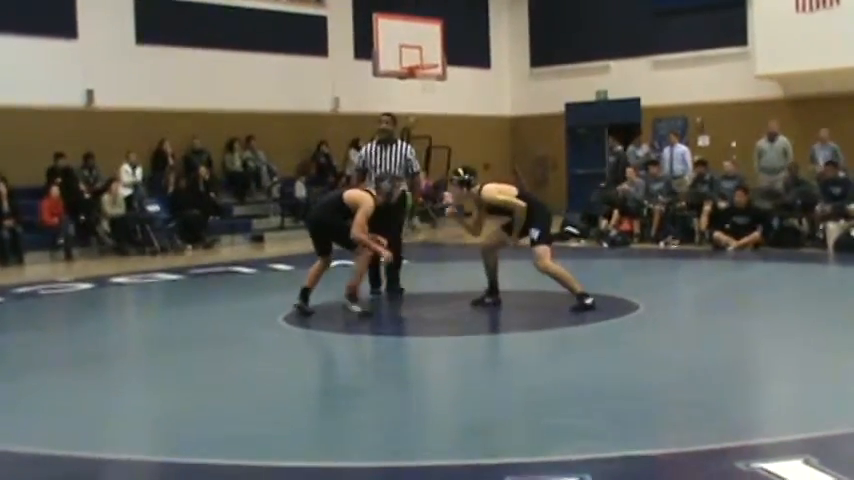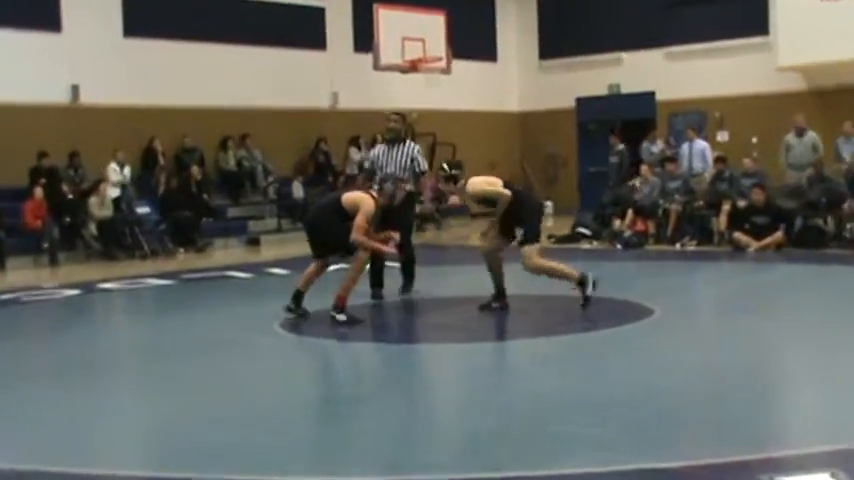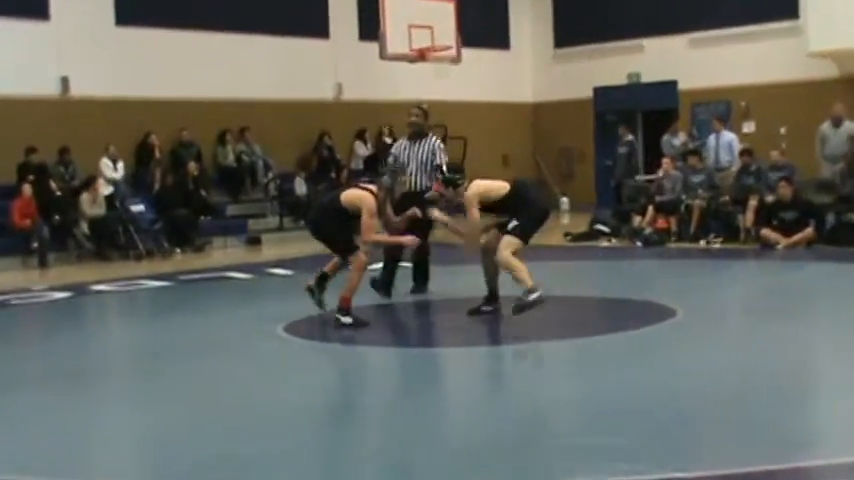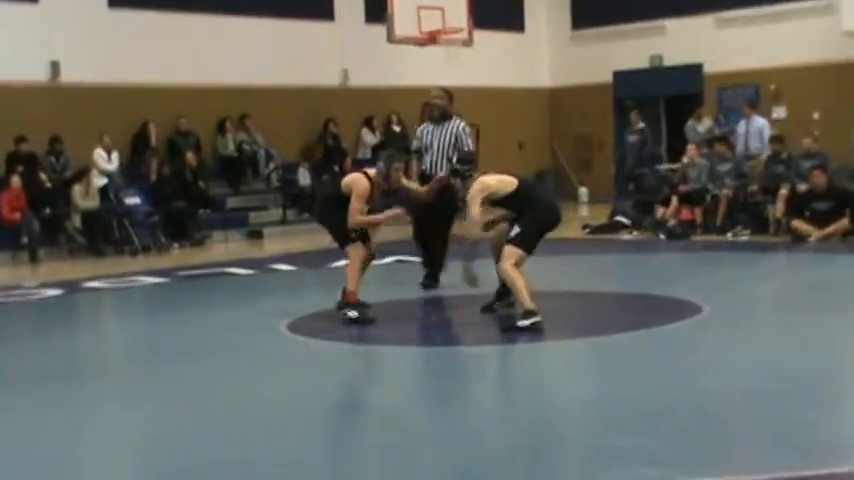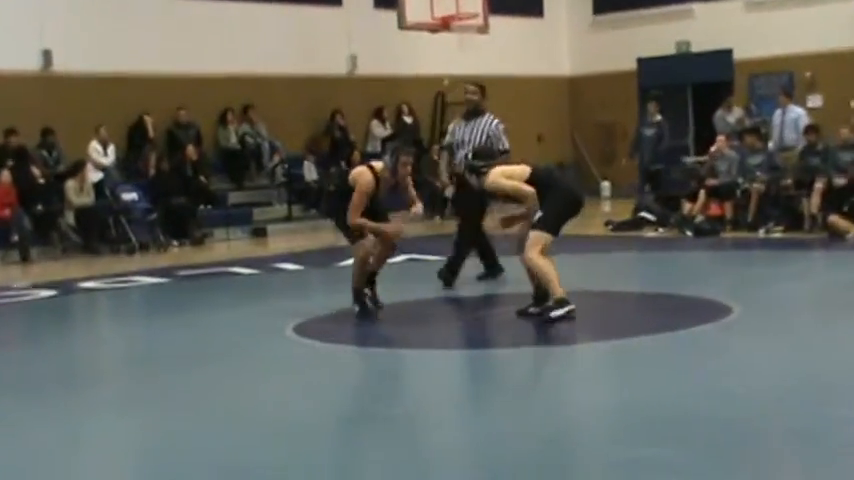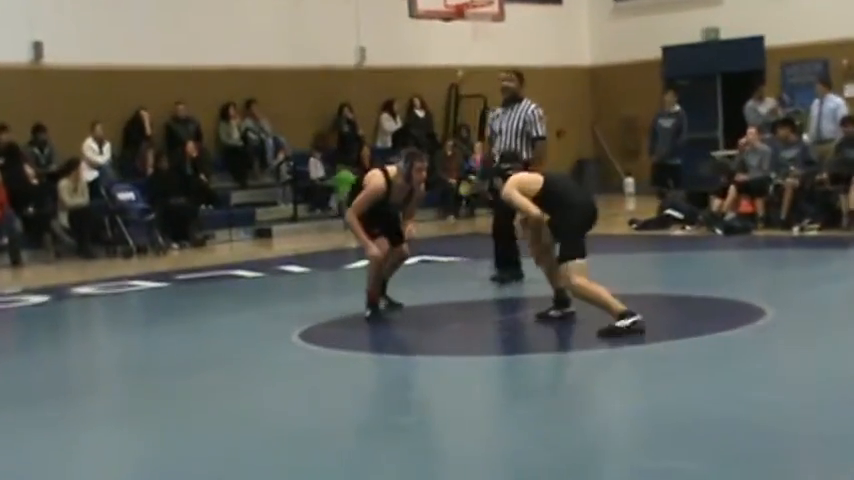
dt=0.2s
person 1, frame 1
left shoulder: (406, 149)
right shoulder: (367, 149)
left elbow: (415, 177)
right elbow: (359, 175)
left hip: (396, 200)
left knee: (394, 242)
person 1, frame 2
left shoulder: (413, 149)
right shoulder: (377, 150)
left elbow: (423, 176)
right elbow: (367, 175)
left wrist: (426, 200)
left hip: (404, 201)
left knee: (404, 242)
left ankle: (408, 280)
right ankle: (376, 286)
person 1, frame 3
left shoulder: (435, 144)
right shoulder: (399, 145)
left elbow: (440, 171)
left hip: (424, 198)
right hip: (403, 197)
left knee: (421, 241)
left ankle: (420, 282)
right ankle: (385, 282)
person 1, frame 4
left shoulder: (460, 127)
right shoulder: (423, 129)
left elbow: (470, 157)
right elbow: (416, 156)
right wrist: (415, 179)
left hip: (448, 185)
right hip: (426, 184)
left knee: (439, 231)
right knee: (420, 230)
left ankle: (432, 276)
right ankle: (431, 265)
person 1, frame 5
left shoulder: (493, 125)
right shoulder: (456, 125)
left elbow: (504, 155)
right elbow: (447, 152)
right wrist: (444, 175)
right hip: (461, 181)
left knee: (467, 228)
right knee: (472, 228)
left ankle: (450, 272)
right ankle: (493, 266)
person 1, frame 6
left shoulder: (531, 111)
right shoulder: (496, 114)
left elbow: (540, 145)
left wrist: (533, 172)
left hip: (520, 172)
left knee: (505, 218)
right knee: (500, 221)
left ankle: (509, 268)
right ankle: (510, 269)
person 2, frame 1
left shoulder: (486, 195)
right shoulder: (480, 198)
left elbow: (521, 206)
right elbow: (475, 231)
left wrist: (515, 234)
right wrist: (456, 216)
left hip: (537, 215)
right hip: (523, 217)
left knee: (543, 263)
right knee: (487, 247)
left ankle: (584, 297)
right ankle: (493, 293)
person 2, frame 2
left shoulder: (471, 188)
right shoulder: (472, 189)
left elbow: (506, 195)
left wrist: (495, 220)
left hip: (528, 210)
right hip: (518, 211)
left knee: (531, 263)
right knee: (489, 251)
left ankle: (583, 280)
right ankle: (500, 297)
person 2, frame 3
left shoulder: (470, 195)
right shoulder: (473, 189)
left elbow: (472, 238)
left wrist: (444, 220)
left hip: (533, 207)
right hip: (527, 209)
left knee: (502, 256)
right knee: (487, 248)
left ankle: (532, 292)
right ankle: (491, 300)
person 2, frame 4
left shoulder: (475, 190)
right shoulder: (485, 182)
left elbow: (474, 232)
right wrist: (495, 221)
left hip: (539, 212)
right hip: (544, 209)
left knee: (505, 266)
right knee: (498, 241)
left ankle: (531, 314)
right ankle: (504, 295)
person 2, frame 5
left shoulder: (491, 180)
right shoulder: (501, 173)
left elbow: (530, 193)
right wrist: (519, 218)
left hip: (561, 195)
right hip: (567, 194)
left knee: (530, 255)
left ankle: (562, 304)
right ankle: (541, 300)
person 2, frame 6
left shoulder: (508, 189)
right shoulder: (527, 178)
left elbow: (536, 215)
left wrist: (536, 233)
left hip: (573, 210)
right hip: (584, 204)
left knee: (575, 282)
right knee: (541, 244)
left ankle: (627, 317)
person 3, frame 1
left shoulder: (368, 196)
right shoulder: (368, 201)
left elbow: (359, 230)
right elbow: (356, 234)
left wrist: (376, 238)
right wrist: (379, 250)
left hip: (315, 216)
right hip: (327, 217)
left knee: (324, 259)
right knee: (365, 251)
left ankle: (302, 301)
right ankle: (351, 297)
person 3, frame 2
left shoulder: (372, 199)
right shoulder: (369, 203)
left elbow: (366, 235)
right elbow: (355, 238)
left wrist: (387, 236)
right wrist: (382, 249)
left hip: (315, 218)
right hip: (324, 219)
left knee: (321, 262)
right knee: (361, 257)
left ankle: (295, 302)
right ankle: (338, 310)
person 3, frame 3
left shoulder: (380, 195)
right shoulder: (369, 201)
left elbow: (392, 225)
right elbow: (368, 238)
left wrist: (408, 215)
right wrist: (401, 240)
left hip: (324, 217)
right hip: (322, 220)
left knee: (348, 254)
right knee: (360, 260)
left ankle: (318, 284)
right ankle: (342, 313)
person 3, frame 4
left shoulder: (391, 178)
right shoulder: (363, 184)
left elbow: (420, 192)
right elbow: (353, 222)
left wrist: (434, 184)
right wrist: (386, 215)
left hip: (347, 208)
right hip: (330, 210)
left knee: (367, 254)
right knee: (357, 252)
left ankle: (346, 299)
right ankle: (350, 307)
person 3, frame 5
left shoulder: (401, 175)
right shoulder: (368, 179)
left elbow: (414, 200)
right elbow: (352, 219)
left wrist: (417, 206)
right wrist: (384, 228)
left hip: (370, 202)
right hip: (343, 203)
left knee: (390, 243)
right knee: (365, 247)
left ankle: (369, 282)
right ankle: (358, 297)
person 3, frame 6
left shoulder: (418, 188)
right shoulder: (379, 184)
left elbow: (408, 217)
right elbow: (350, 215)
left wrist: (409, 228)
right wrist: (368, 246)
left hip: (385, 209)
right hip: (363, 209)
left knee: (401, 253)
right knee: (381, 251)
left ankle: (380, 289)
